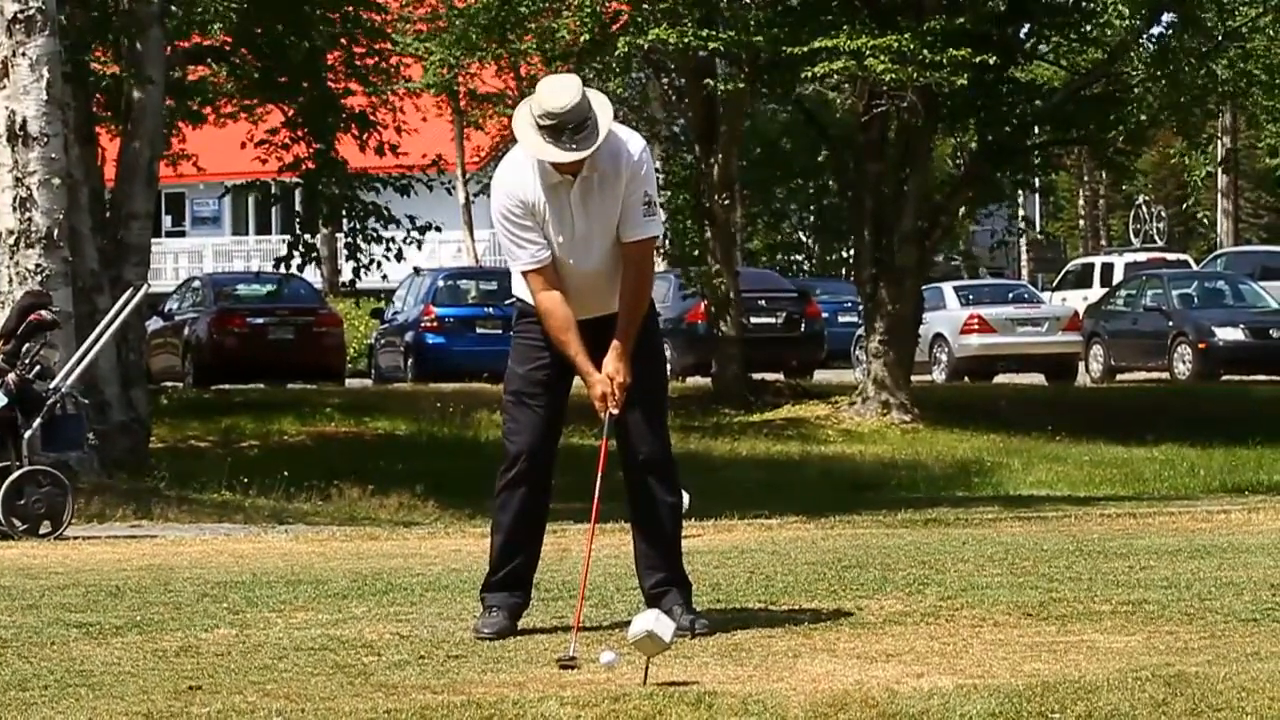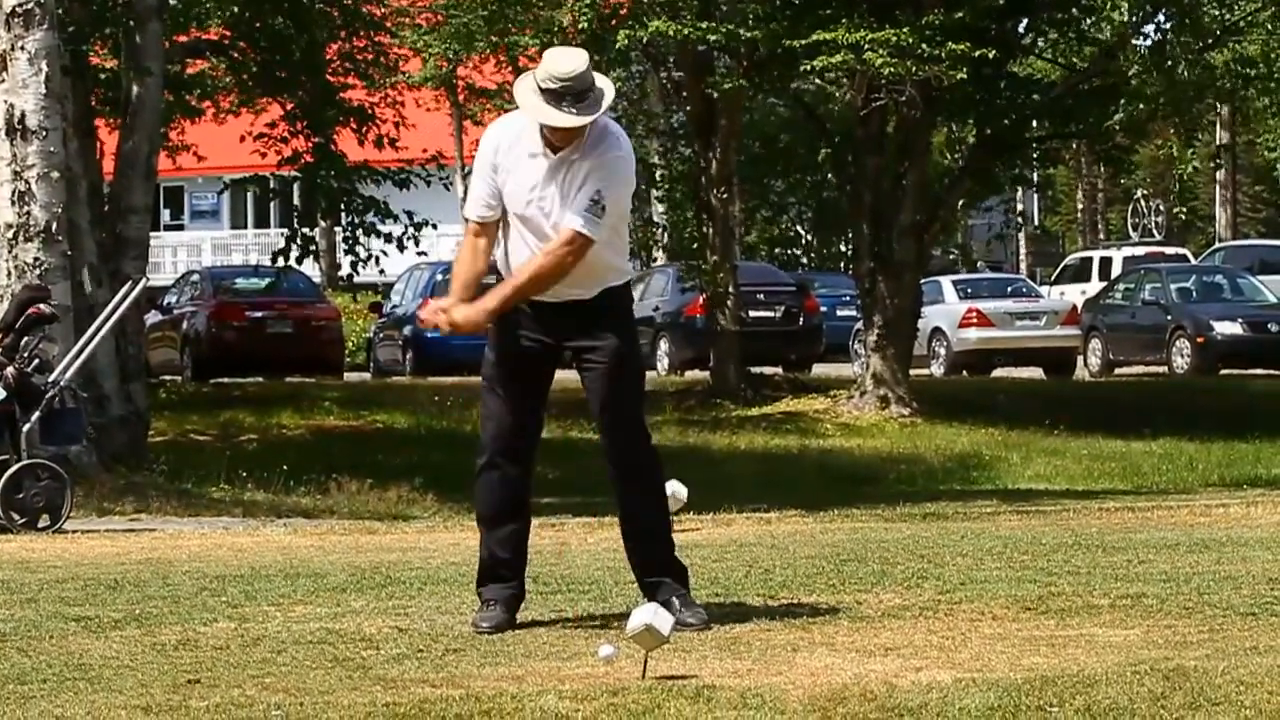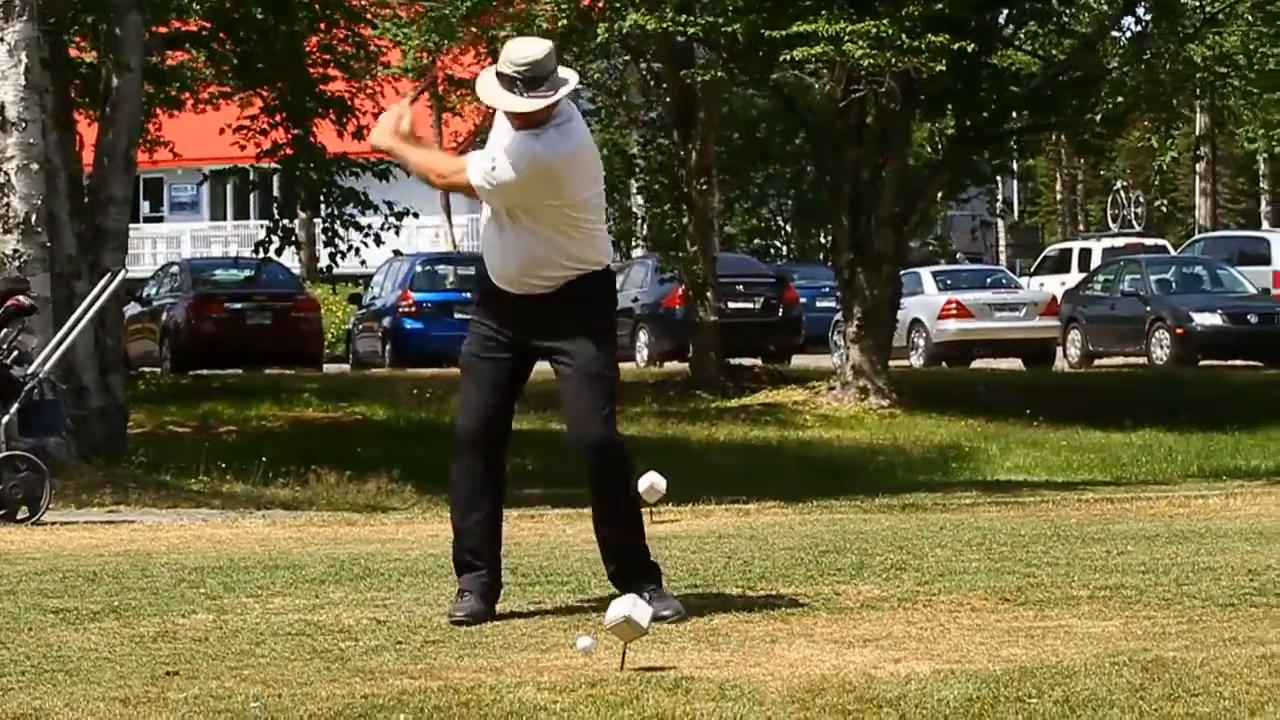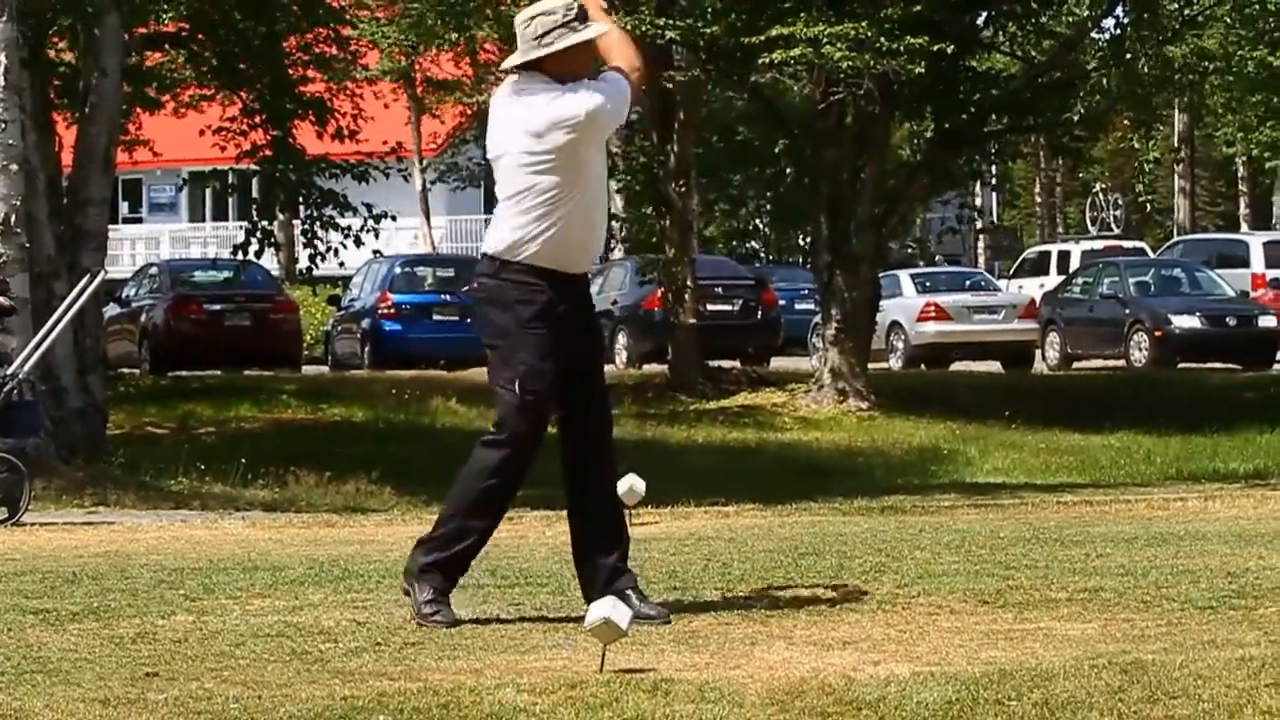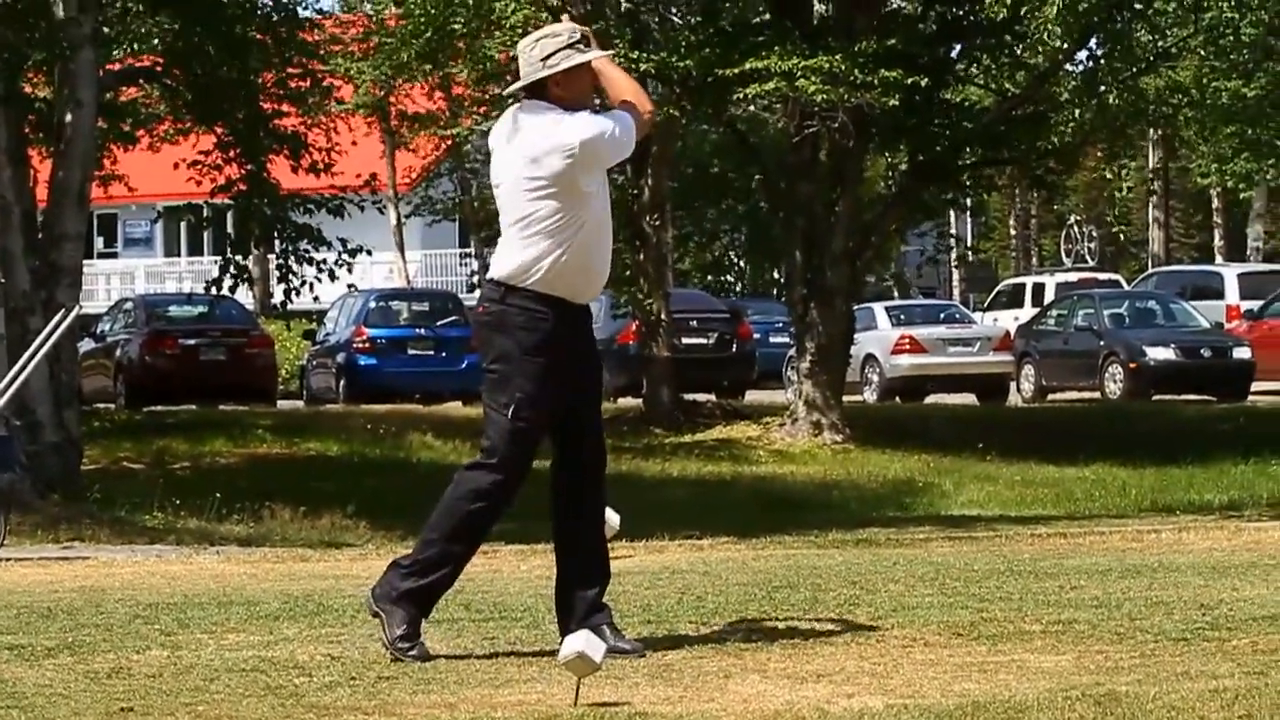
dt=0.5s
person 1, frame 1
left shoulder: (631, 153)
right shoulder: (513, 181)
left elbow: (639, 258)
right elbow: (544, 286)
left wrist: (621, 351)
right wrist: (588, 371)
left hip: (627, 316)
right hip: (544, 321)
left knee: (650, 456)
right knee: (525, 456)
left ankle: (669, 595)
right ankle: (503, 598)
person 1, frame 2
left shoulder: (609, 154)
right shoulder: (500, 138)
left elbow: (567, 252)
right elbow: (480, 230)
left wrist: (488, 308)
right wrist: (459, 298)
left hip: (599, 308)
right hip: (522, 311)
left knee: (629, 446)
right knee: (500, 450)
left ankle: (666, 586)
right ankle: (499, 592)
person 1, frame 3
left shoulder: (554, 148)
right shoulder: (515, 118)
left elbow: (454, 177)
right elbow: (465, 170)
left wrist: (394, 142)
right wrist: (411, 137)
left hip: (573, 301)
right hip: (503, 299)
left knee: (596, 439)
right knee: (475, 439)
left ankle: (639, 579)
right ankle: (476, 582)
person 1, frame 4
left shoulder: (514, 96)
right shoulder: (575, 110)
right elbow: (630, 66)
left hip: (562, 287)
right hip: (523, 292)
left knee: (591, 434)
right knee: (515, 438)
left ankle: (608, 580)
right ankle: (430, 570)
person 1, frame 5
left shoulder: (516, 125)
right shoulder: (573, 138)
right elbow: (640, 110)
left wrist: (582, 48)
right wrist: (593, 53)
left hip: (564, 317)
right hip: (525, 319)
left knee: (582, 468)
right knee: (500, 464)
left ankle: (584, 614)
right ankle: (403, 591)
